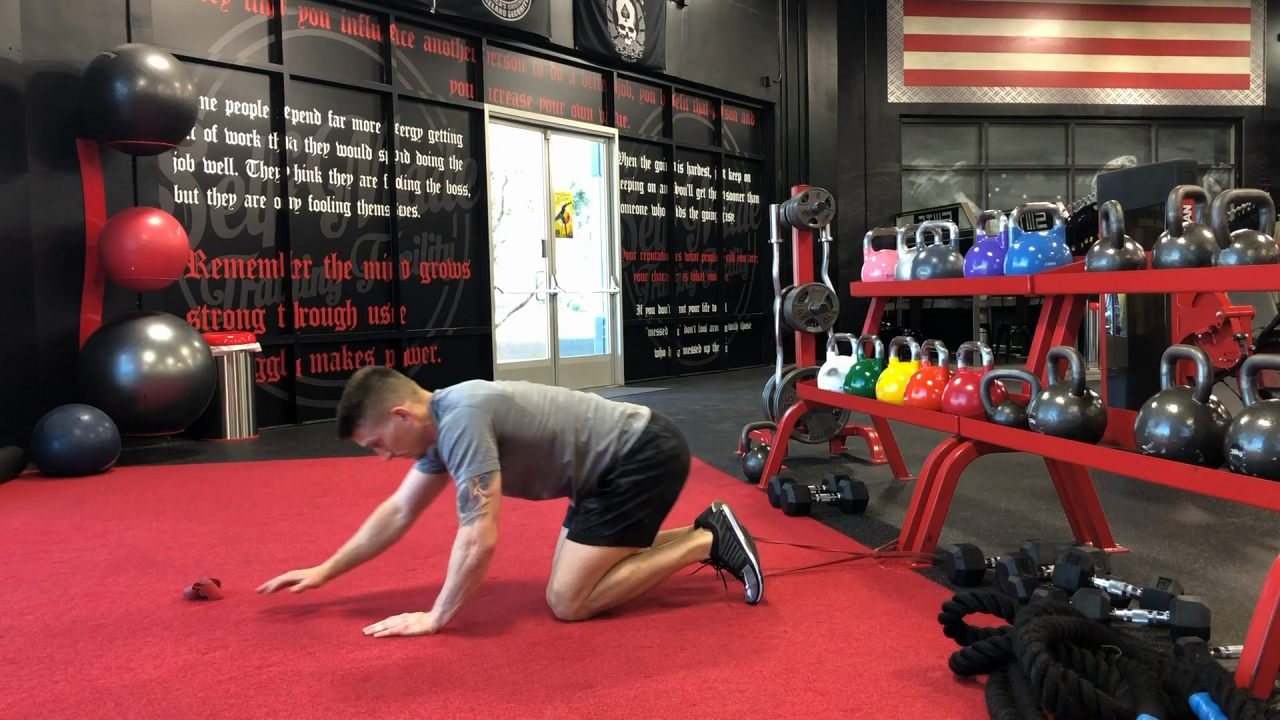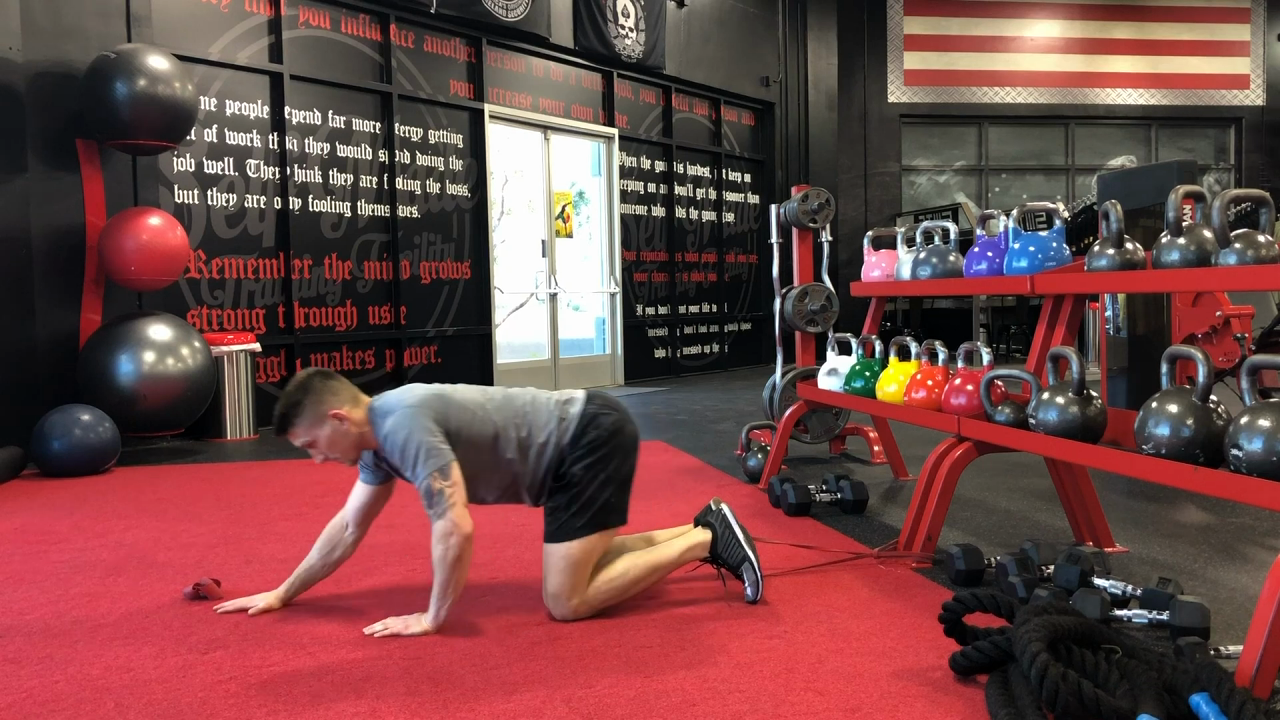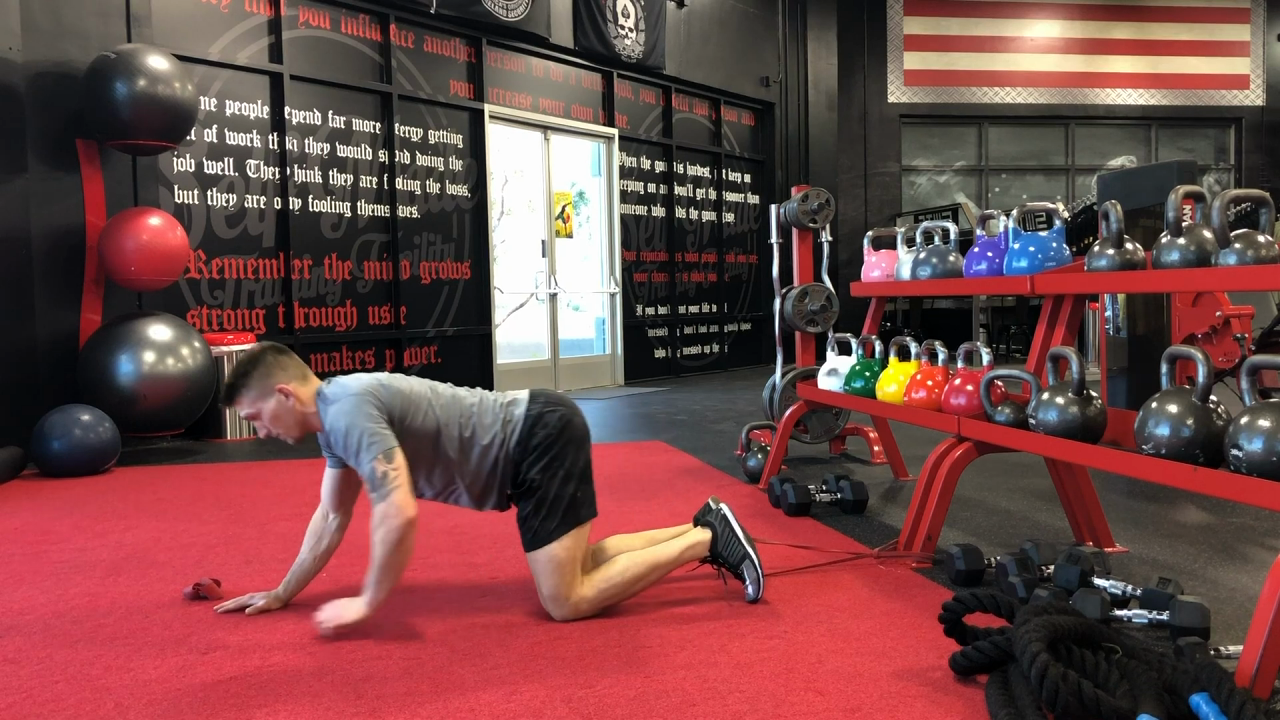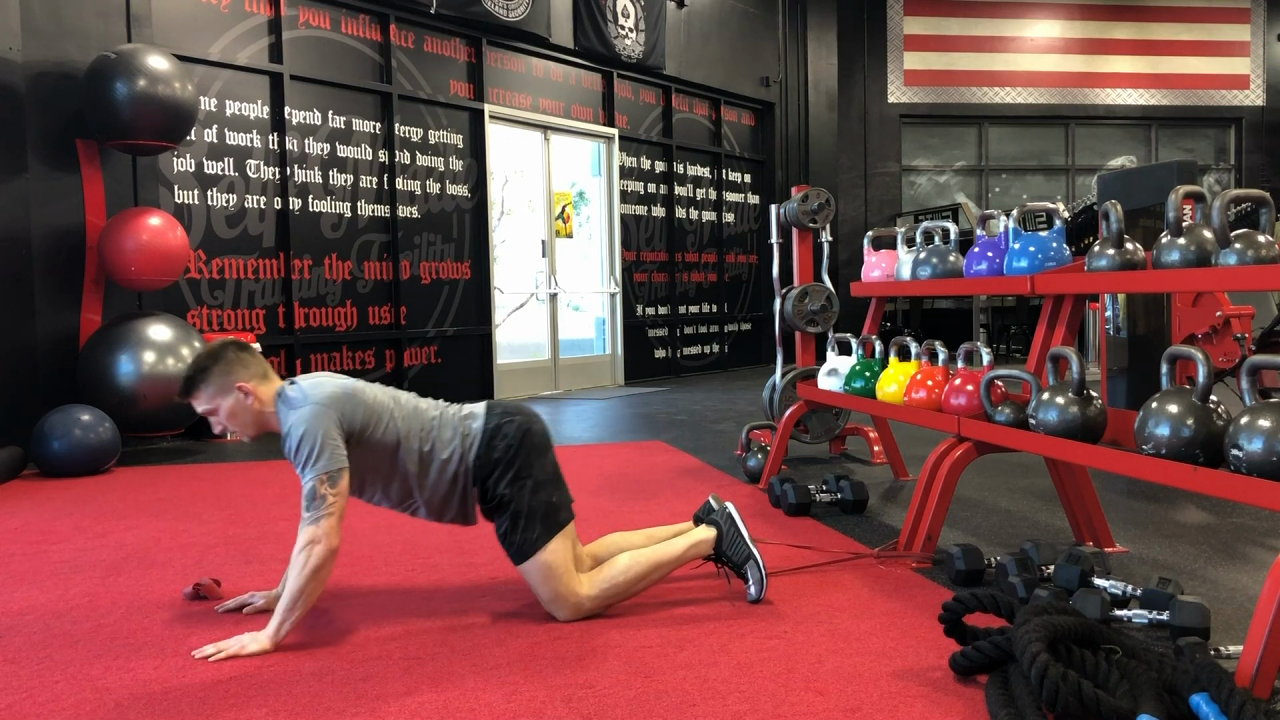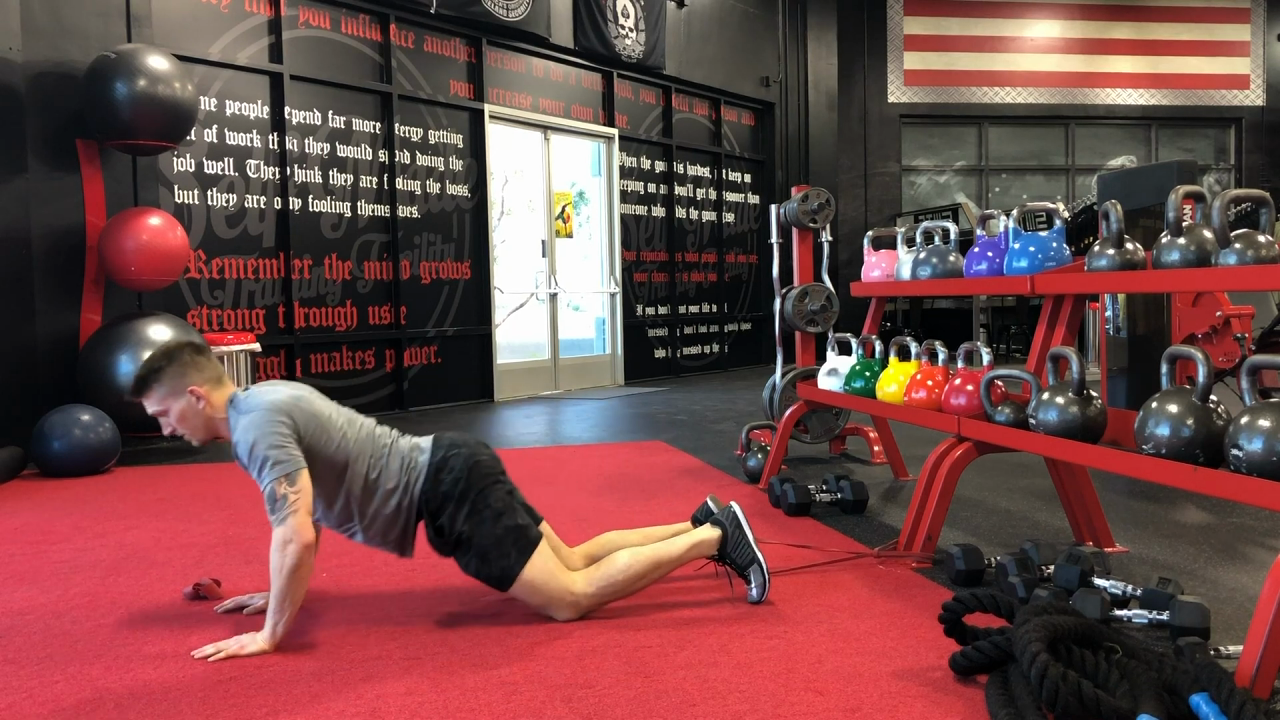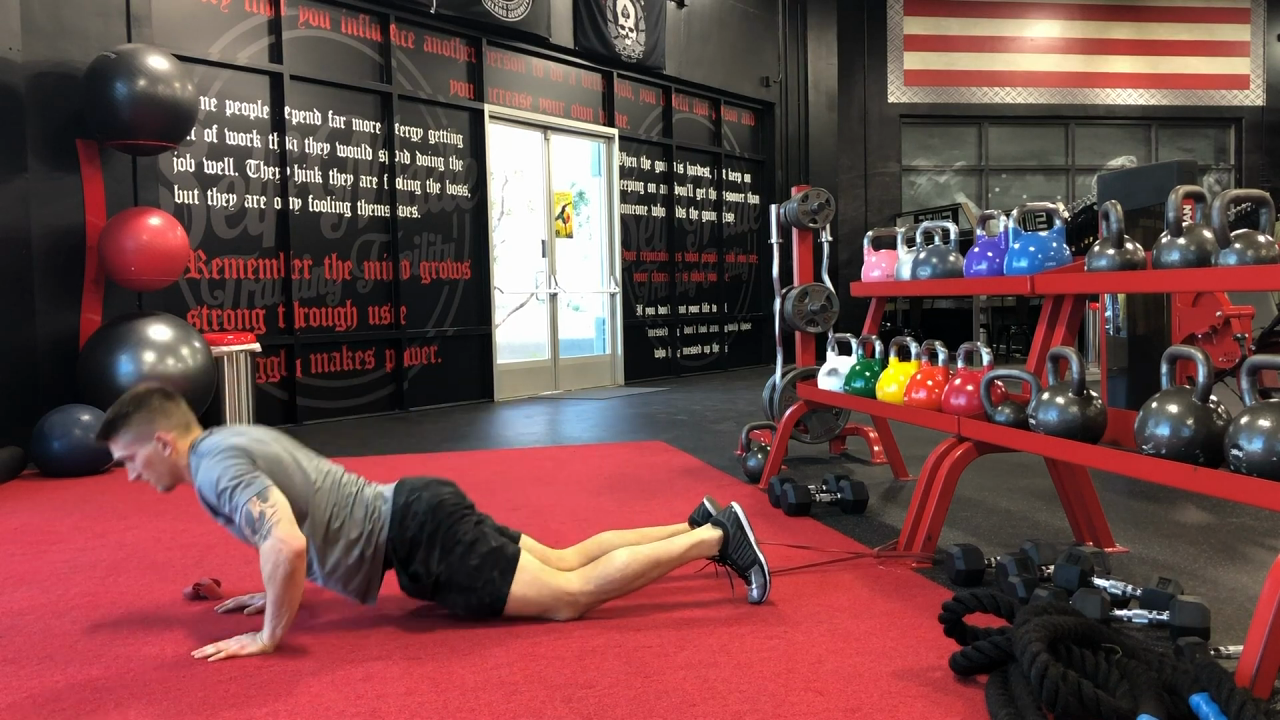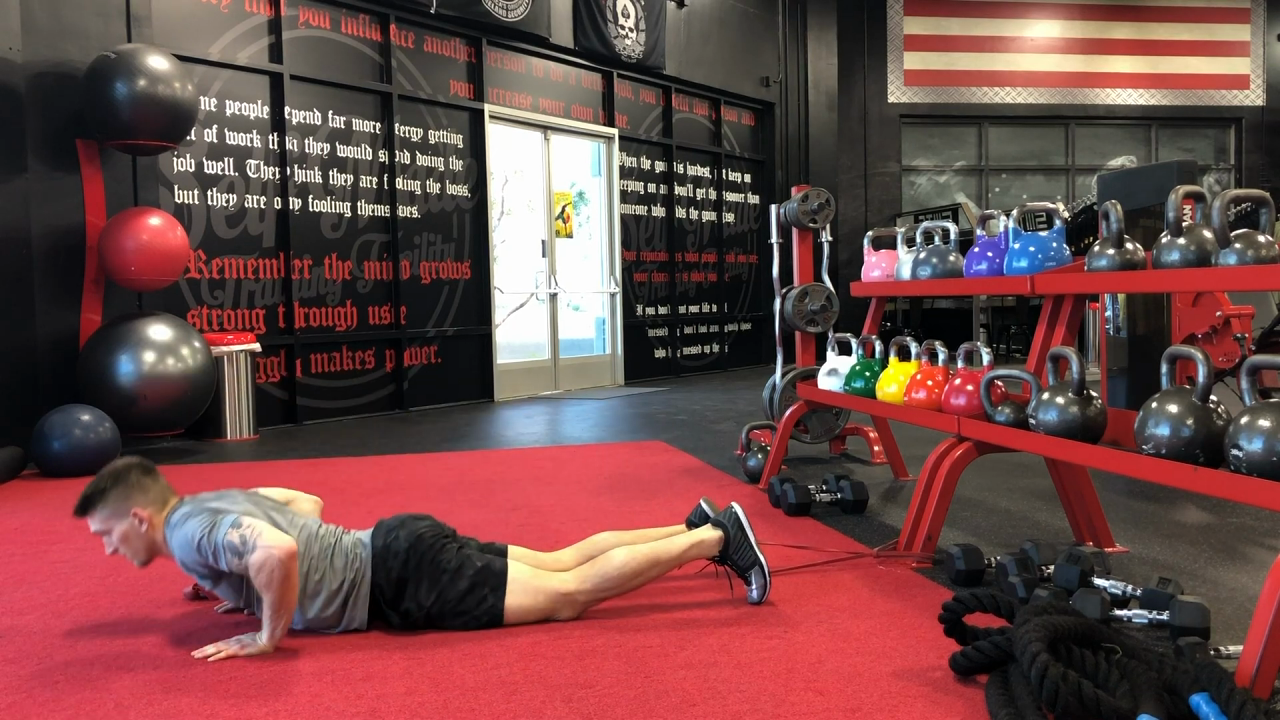
dt=0.3s
person 1, frame 1
left shoulder: (461, 420)
right shoulder: (445, 415)
left elbow: (479, 540)
right elbow: (399, 511)
left wrist: (434, 618)
right wrist: (325, 571)
left hip: (645, 457)
right hip: (627, 455)
left knee: (567, 601)
right knee: (574, 572)
left ankle: (708, 542)
right ankle: (703, 534)
person 1, frame 2
left shoulder: (403, 425)
right shoulder: (380, 429)
left elbow: (456, 529)
right elbow: (349, 525)
left wrist: (435, 616)
right wrist: (283, 592)
left hip: (591, 438)
right hip: (584, 433)
left knee: (567, 601)
right knee: (575, 569)
left ankle: (706, 541)
right ankle: (703, 529)
person 1, frame 3
left shoulder: (345, 411)
right shoulder: (339, 409)
left elbow: (399, 514)
right elbow: (332, 516)
left wrist: (369, 602)
right wrist: (281, 592)
left hip: (540, 438)
right hip: (540, 431)
left knee: (567, 602)
right knee: (576, 570)
left ankle: (706, 541)
right ankle: (703, 528)
person 1, frame 4
left shoulder: (306, 418)
right shoulder: (304, 397)
left elbow: (321, 542)
right elbow: (316, 517)
left wrist: (273, 633)
right wrist: (283, 592)
left hip: (500, 451)
right hip: (497, 444)
left knee: (573, 600)
right knee: (577, 566)
left ankle: (712, 539)
right ankle: (703, 525)
person 1, frame 5
left shoulder: (255, 424)
right shoulder: (265, 401)
left elbow: (297, 539)
right elbow: (307, 512)
left wrist: (271, 635)
right wrist: (277, 592)
left hip: (450, 488)
right hip: (451, 470)
left knee: (570, 599)
right knee: (573, 563)
left ankle: (712, 539)
right ankle: (702, 525)
person 1, frame 6
left shoulder: (212, 466)
right shoulder: (234, 441)
left elbow: (289, 546)
left wrist: (270, 634)
right wrist: (275, 591)
left hip: (418, 536)
right hip: (415, 513)
left knee: (574, 594)
right knee: (569, 564)
left ankle: (714, 541)
right ankle: (702, 525)
person 1, frame 7
left shoulder: (188, 531)
right shoulder: (213, 501)
left elbow: (279, 553)
left wrist: (268, 635)
right wrist: (264, 598)
left hip: (402, 575)
right hip: (400, 547)
left knee: (570, 594)
right knee: (563, 562)
left ankle: (713, 539)
right ankle: (697, 526)
